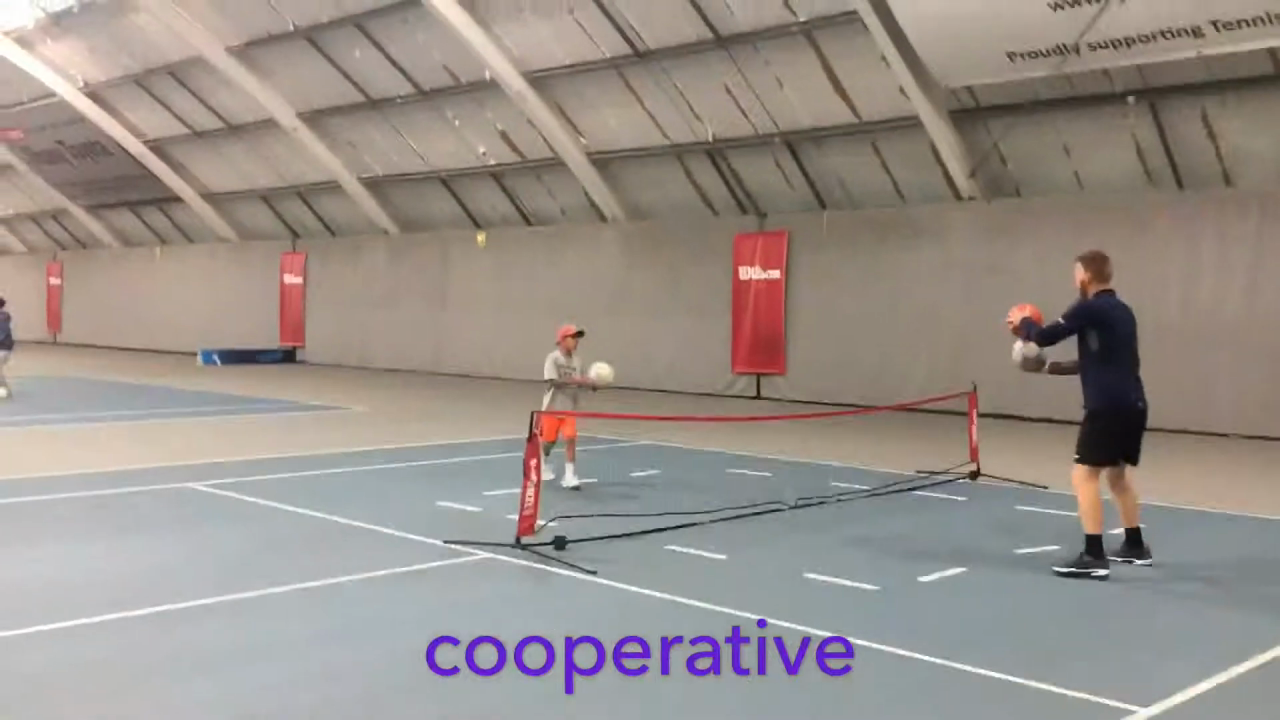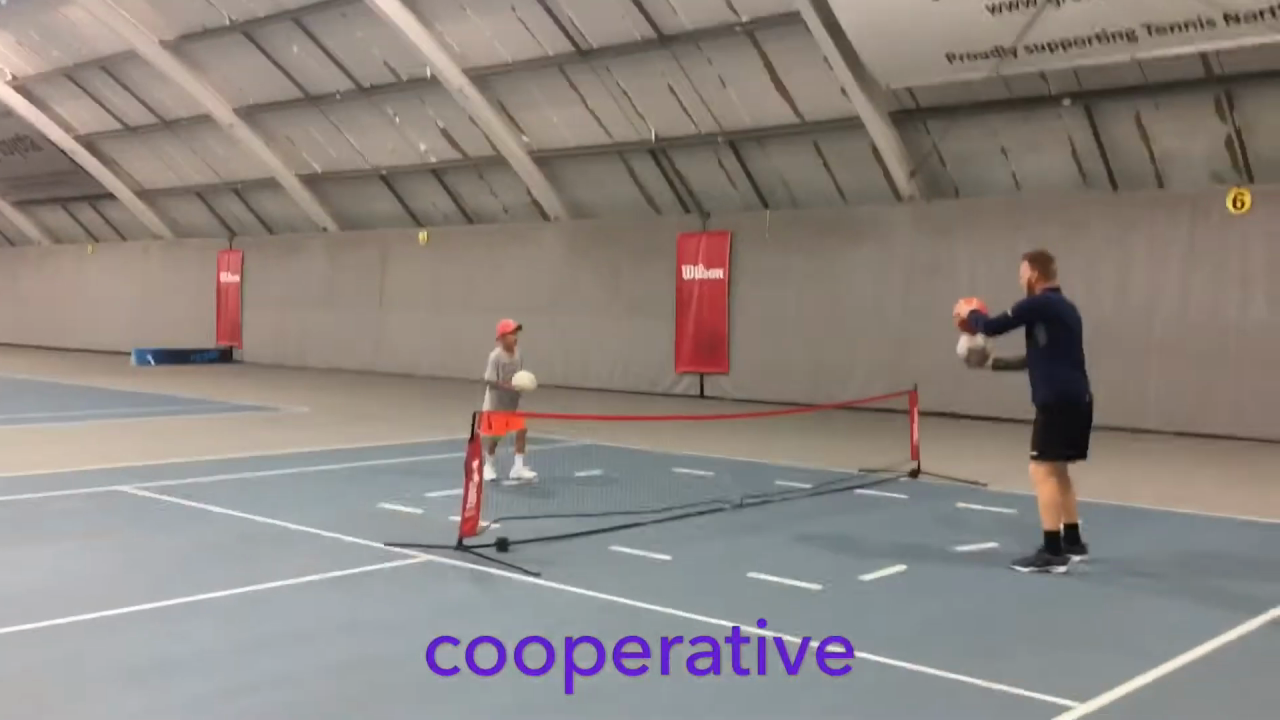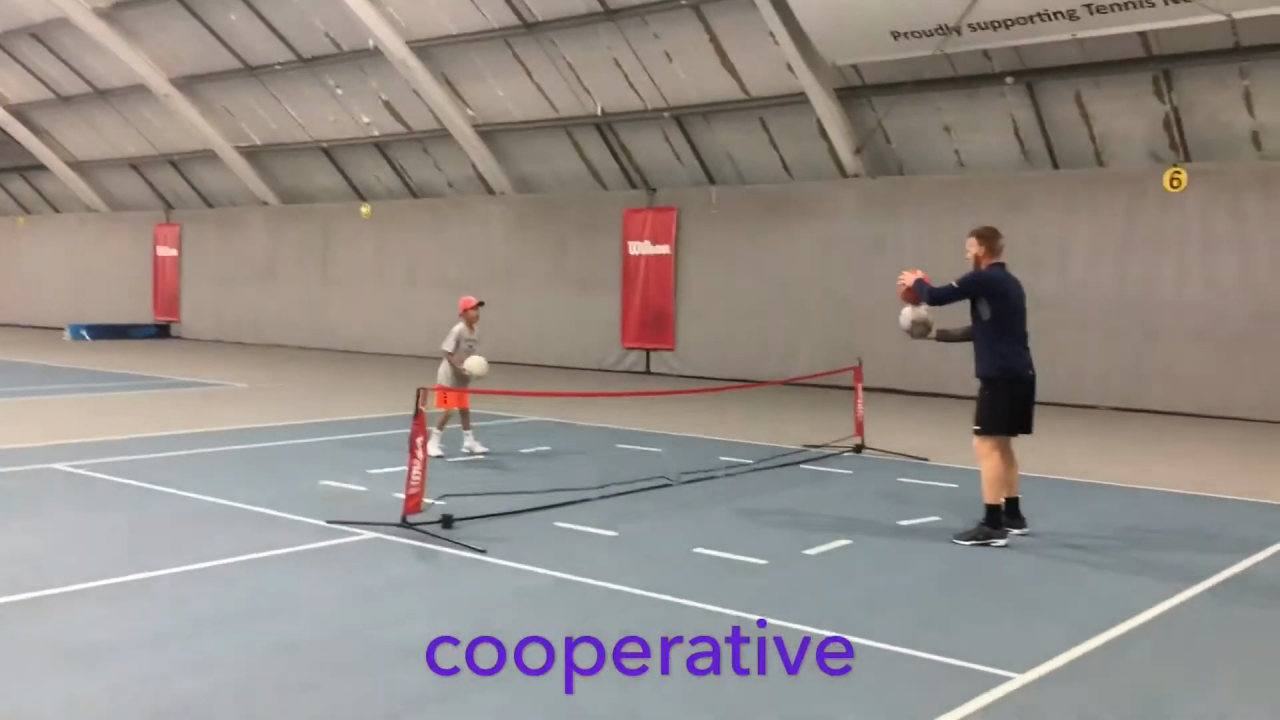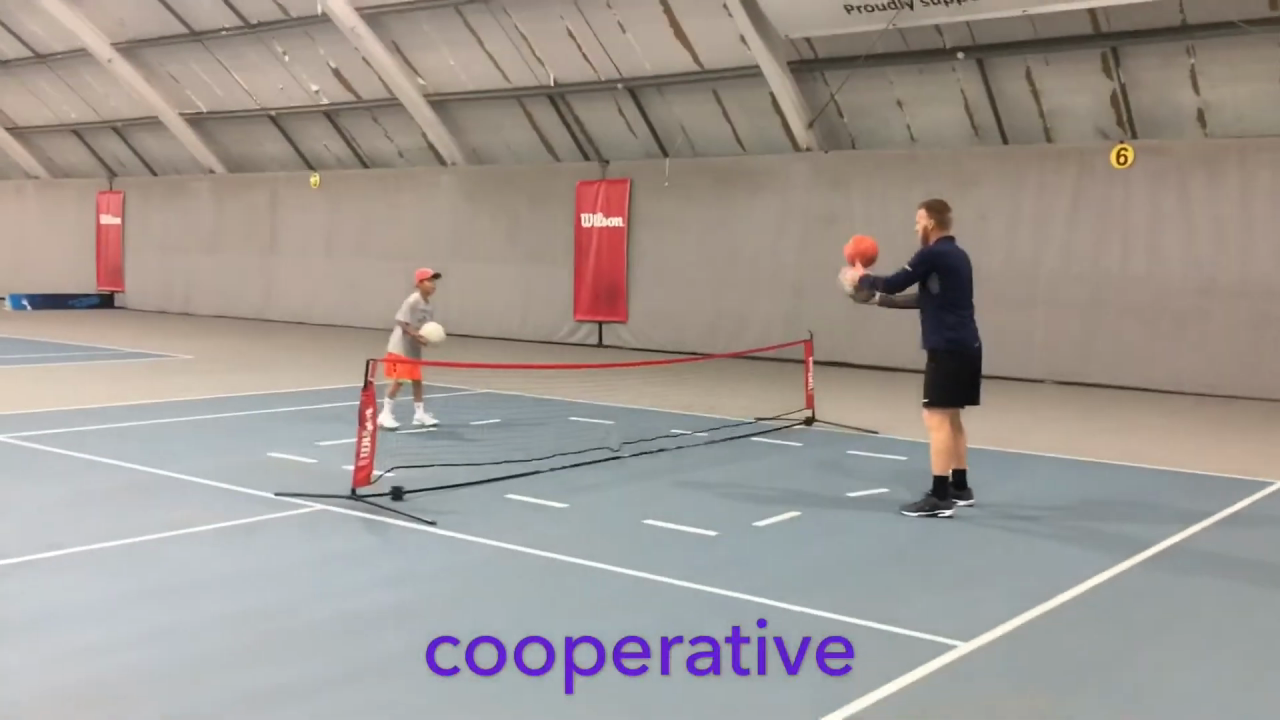
dt=0.3s
person 1, frame 1
left shoulder: (1089, 309)
right shoulder: (1120, 310)
left elbow: (1045, 337)
left wrist: (1022, 322)
right wrist: (1050, 367)
left hip: (1107, 407)
right hip: (1131, 404)
left knee: (1084, 476)
right knee: (1117, 474)
left ankle: (1093, 556)
right ankle: (1135, 546)
person 1, frame 2
left shoulder: (1039, 304)
right shoulder: (1062, 307)
left elbow: (993, 327)
left wrist: (970, 314)
right wrist: (994, 363)
left hip: (1057, 401)
right hip: (1074, 399)
left knee: (1042, 471)
right knee: (1058, 470)
left ankle: (1053, 552)
right ankle: (1072, 543)
person 1, frame 3
left shoulder: (984, 279)
right shoulder: (1008, 282)
left elbow: (936, 296)
left wrist: (915, 282)
right wrist: (937, 334)
left hip: (1001, 376)
right hip: (1018, 374)
left knee: (986, 446)
right knee: (1001, 445)
left ankle: (993, 526)
right ankle: (1013, 516)
person 1, frame 4
left shoulder: (933, 255)
right shoulder: (956, 256)
left elbow: (894, 282)
right elbow: (926, 298)
left wrist: (861, 279)
right wrist: (878, 298)
left hip: (948, 349)
right hip: (965, 347)
left knee: (936, 419)
right knee: (951, 418)
left ankle: (939, 497)
right ankle: (960, 487)
